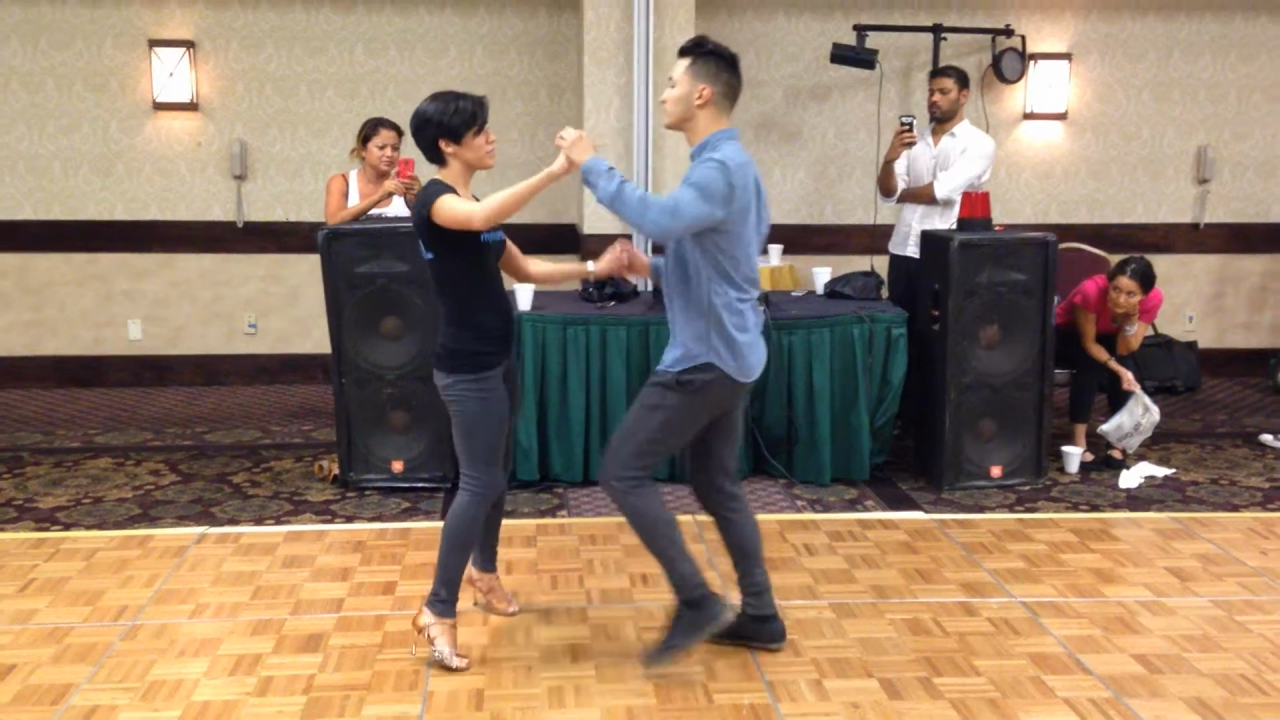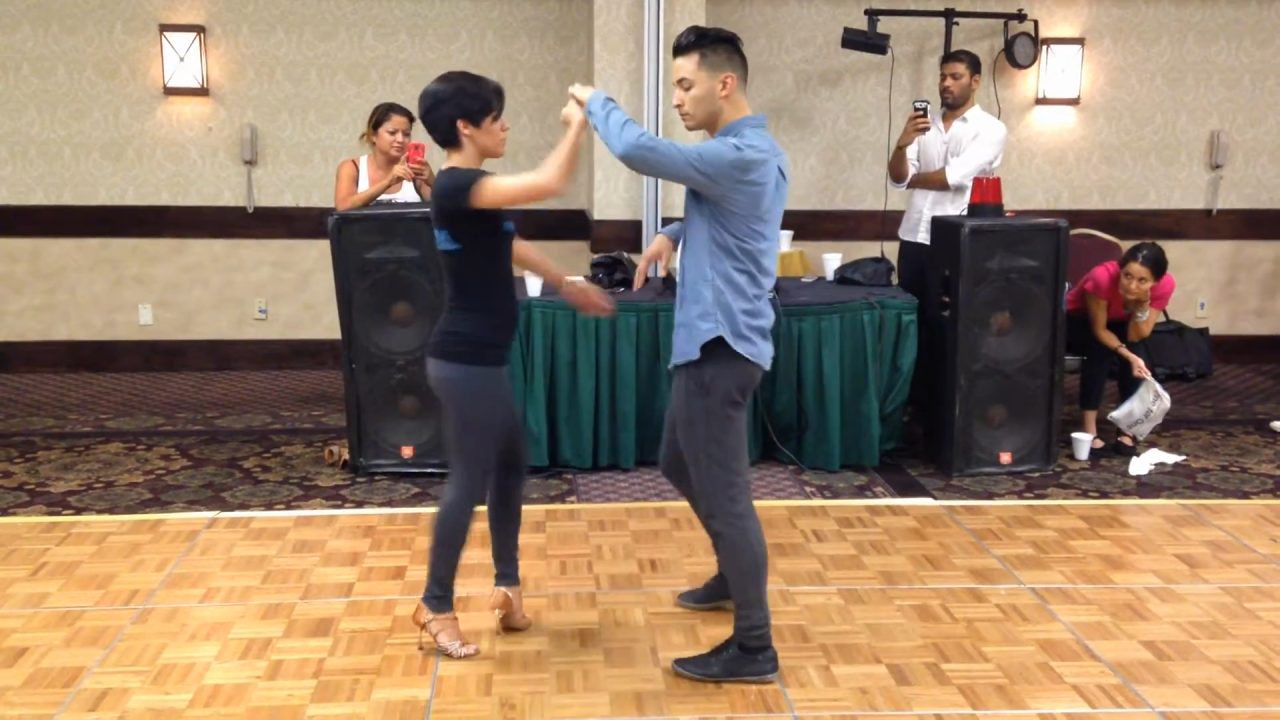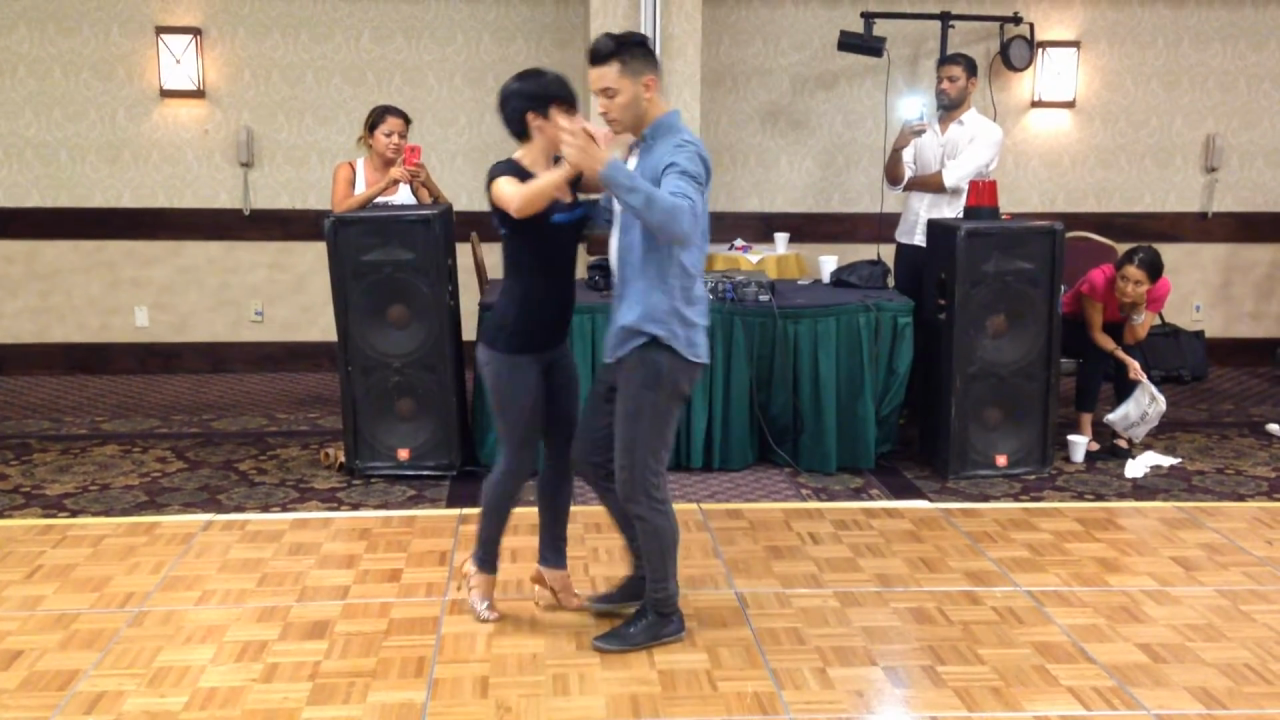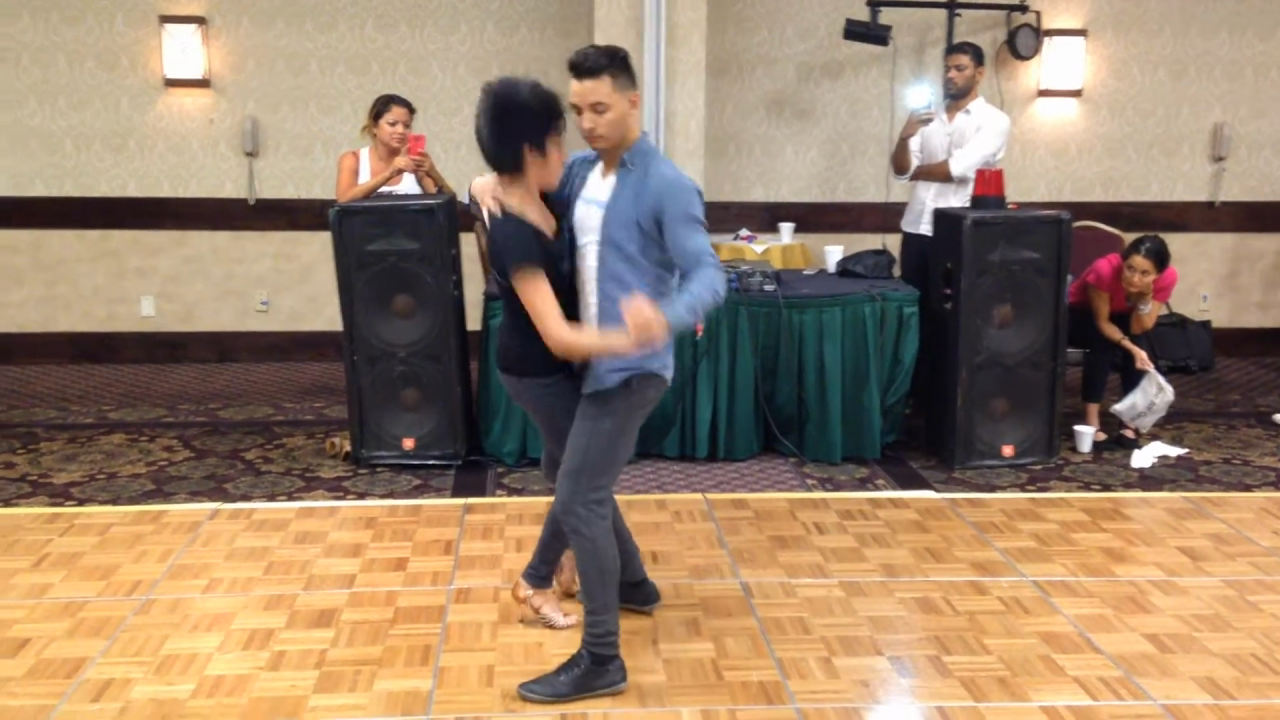
dt=1s
person 1, frame 1
left shoulder: (721, 167)
right shoulder: (725, 163)
left elbow: (659, 218)
left wrist: (591, 165)
right wrist: (653, 267)
left hip: (704, 359)
right hip: (725, 355)
left knee: (622, 472)
right knee: (720, 488)
left ankle: (696, 600)
right ankle: (760, 616)
person 1, frame 2
left shoulder: (738, 157)
right shoulder: (753, 152)
left elbow: (636, 150)
left wrist: (595, 101)
right wrist: (671, 236)
left hip: (721, 346)
right hip: (710, 343)
left knee: (724, 495)
right knee: (680, 465)
left ankle: (753, 647)
right ankle: (733, 576)
person 1, frame 3
left shoulder: (680, 152)
right shoulder: (642, 152)
left elbow: (679, 226)
right elbow: (614, 217)
left wrist: (605, 170)
left hip: (662, 342)
right hip: (631, 337)
left knee: (638, 481)
right knee: (592, 458)
left ankle: (661, 612)
right ankle: (644, 578)
person 1, frame 4
left shoulder: (665, 184)
right shoulder: (581, 170)
left elbow: (709, 276)
left wrist: (667, 317)
right wrist: (488, 185)
left hip: (630, 364)
right hip: (593, 357)
left knee: (577, 499)
right knee: (583, 485)
left ankle: (600, 660)
right ankle: (632, 583)
person 2, frame 1
left shoulder: (477, 207)
right shoulder: (435, 200)
left elbow: (522, 267)
right elbow: (481, 216)
left wrist: (593, 268)
right wrist: (553, 171)
left hip: (495, 359)
right hip: (467, 367)
left knee: (495, 475)
right knee: (479, 484)
left ankle: (483, 571)
right ankle: (437, 612)
person 2, frame 2
left shoulder: (469, 192)
right shoulder: (461, 188)
left elbow: (505, 247)
right elbow: (547, 184)
left wrist: (566, 284)
right wrist: (575, 126)
left hip: (477, 355)
right hip: (471, 359)
left knee: (510, 463)
right knee: (471, 480)
left ankle: (507, 588)
right ankle: (436, 607)
person 2, frame 3
left shoulder: (568, 176)
right shoulder: (507, 176)
right elbow: (521, 202)
right wrist: (577, 160)
left hip: (553, 343)
right hip: (511, 345)
left knee: (564, 453)
right knee: (518, 459)
left ankle: (552, 567)
right ankle: (481, 568)
person 2, frame 4
left shoulder: (528, 198)
right shoulder: (519, 237)
right elbow: (560, 339)
right wrist: (632, 338)
left hip: (536, 360)
right hip: (538, 369)
left knee: (565, 462)
right ankle: (536, 583)
person 3, frame 1
left shoulder: (979, 143)
right shoulder: (915, 140)
left elbow: (943, 190)
right elbow: (887, 193)
left wrist: (902, 193)
right wrist: (890, 159)
right hip: (903, 251)
right knee: (902, 334)
right ankle: (906, 412)
person 3, frame 2
left shoulder: (991, 128)
right shoulder: (925, 125)
left elbow: (955, 177)
right elbow: (897, 178)
left wrist: (912, 179)
right wrist: (901, 145)
right hip: (914, 236)
person 3, frame 3
left shoulder: (986, 131)
right shoulder: (921, 129)
left elbow: (952, 179)
right elbow: (894, 182)
left wrist: (909, 181)
right wrist: (897, 149)
right hip: (911, 239)
person 3, frame 4
left shoulder: (993, 121)
right shoulder: (928, 116)
left elbow: (958, 168)
right elbow: (900, 170)
left wrist: (915, 170)
right wrist: (905, 137)
right hip: (917, 228)
right ankle: (915, 388)
person 4, frame 1
left shoulder: (1153, 299)
right shoulder: (1091, 290)
left elbow: (1125, 350)
right elbow: (1088, 343)
left wrist: (1132, 317)
right wrist: (1118, 370)
left hip: (1108, 338)
right hip: (1066, 337)
left knee: (1125, 363)
right knee: (1091, 363)
right ankle: (1079, 443)
person 4, frame 2
left shoulder: (1165, 285)
right shoulder: (1102, 277)
left elbow: (1135, 337)
right elbow: (1098, 329)
left wrist: (1143, 304)
right wrist: (1129, 356)
left hip: (1119, 325)
right hip: (1077, 323)
left knee: (1135, 348)
right knee: (1101, 349)
left ankle: (1126, 429)
right ankle: (1089, 430)
person 4, frame 3
left shoulder: (1161, 288)
right shoulder: (1098, 280)
left elbow: (1131, 340)
right elbow: (1094, 332)
left wrist: (1139, 306)
right wrist: (1125, 359)
left hip: (1114, 327)
right hip: (1073, 326)
left knee: (1131, 351)
right knee: (1097, 352)
left ankle: (1122, 431)
right ankle: (1084, 433)
person 4, frame 4
left shoulder: (1167, 278)
right shoulder: (1105, 270)
left elbow: (1138, 330)
right elbow: (1101, 322)
left wrist: (1145, 297)
right wrist: (1131, 348)
left hip: (1121, 317)
right hip: (1080, 316)
left knee: (1138, 342)
right knee: (1103, 342)
left ankle: (1129, 422)
right ankle: (1091, 423)
